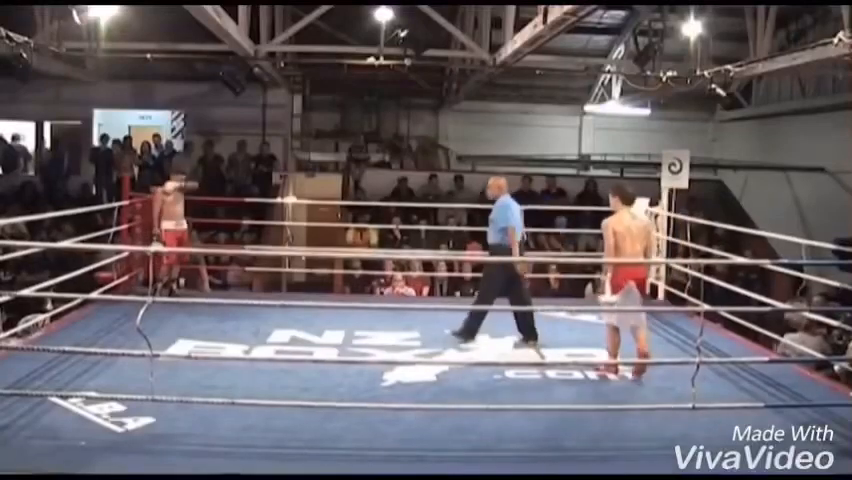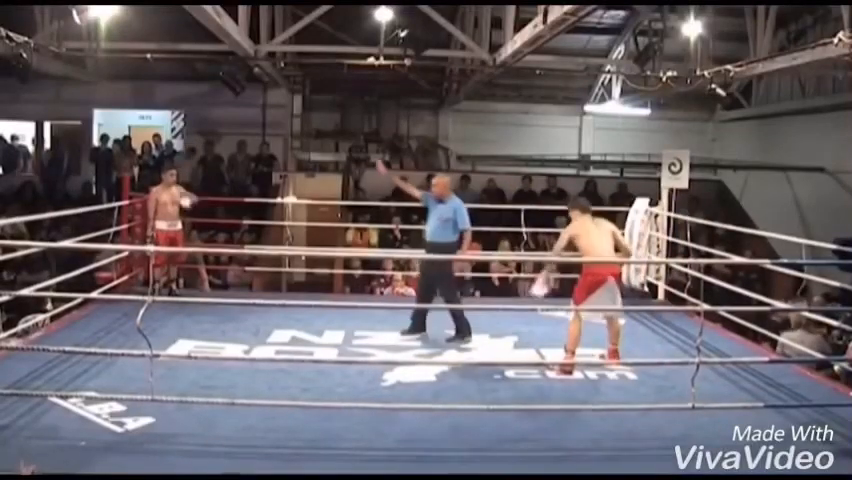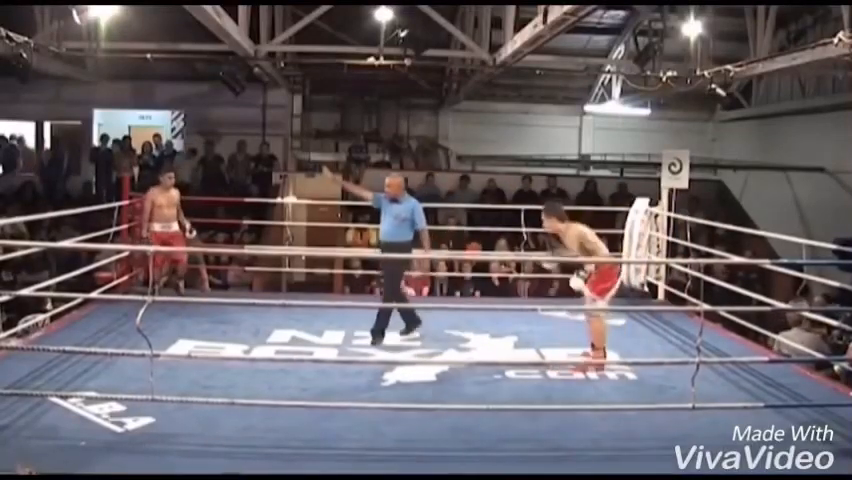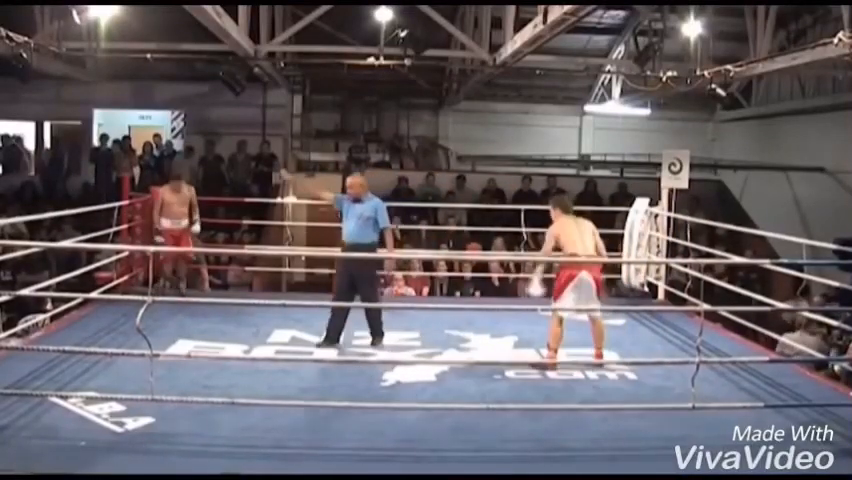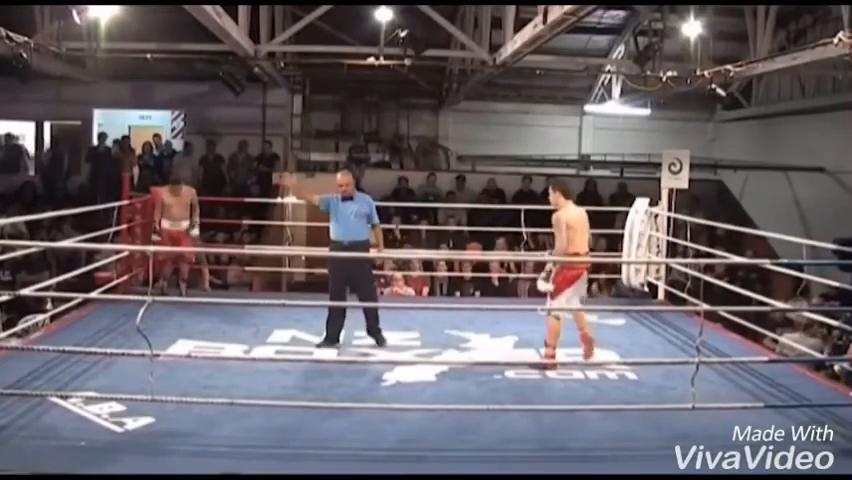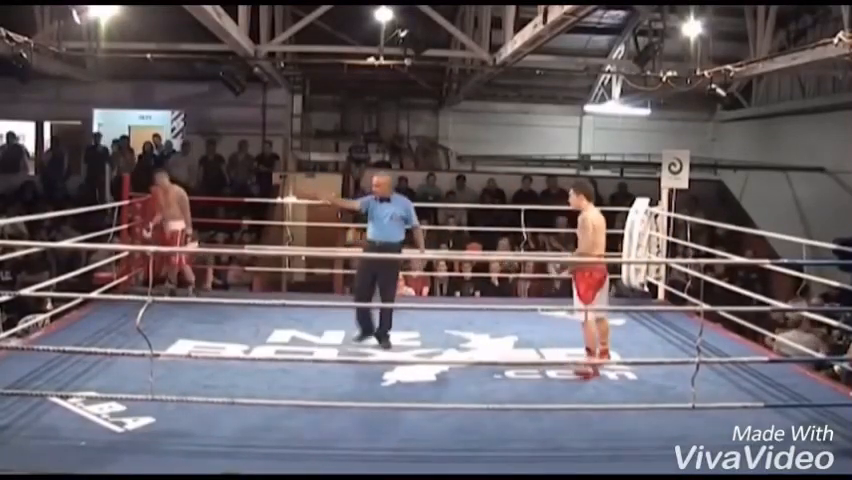
dt=0.7s
person 1, frame 1
left shoulder: (610, 222)
right shoulder: (644, 221)
left elbow: (609, 255)
right elbow: (649, 253)
left wrist: (606, 278)
left hip: (620, 273)
right hip: (639, 273)
left knee: (613, 321)
right knee: (637, 319)
left ankle: (612, 363)
right ankle: (643, 355)
person 1, frame 2
left shoulder: (574, 227)
right shoulder: (607, 224)
left elbow: (556, 251)
right elbow: (628, 250)
left wrist: (544, 275)
left hip: (594, 270)
right hip: (614, 269)
left knee: (577, 315)
right knee: (611, 313)
left ankle: (568, 362)
right ankle: (613, 354)
person 1, frame 3
left shoulder: (577, 232)
right shoulder: (564, 233)
left elbow: (603, 253)
left wrist: (587, 269)
left hip: (606, 270)
right hip: (598, 270)
left knee: (593, 311)
right knee: (594, 310)
left ankle: (597, 358)
right ankle: (598, 353)
person 1, frame 4
left shoulder: (556, 227)
right shoulder: (589, 225)
left elbow: (546, 251)
right elbow: (602, 253)
left wrist: (537, 275)
left hip: (572, 268)
right hip: (593, 267)
left knee: (557, 314)
right knee: (594, 314)
left ankle: (551, 358)
right ankle: (599, 355)
person 1, frame 5
left shoulder: (559, 215)
right shoulder: (581, 212)
left elbow: (561, 248)
left wrist: (549, 267)
left hip: (568, 265)
right hip: (582, 263)
left knee: (554, 311)
right knee: (573, 304)
left ankle: (550, 357)
right ankle: (586, 339)
person 1, frame 6
left shoulder: (586, 217)
right shoulder: (597, 215)
left elbow: (584, 249)
right wrist: (572, 262)
left hip: (589, 270)
right hip: (594, 269)
left knee: (587, 317)
right knee: (598, 314)
left ankle: (592, 363)
right ankle: (603, 354)
person 2, frame 1
left shoulder: (501, 205)
right shoulder: (513, 204)
left elbow: (511, 231)
left wrist: (515, 256)
left hip: (501, 253)
right hip: (512, 253)
left knee: (485, 295)
right knee: (519, 296)
left ankle: (468, 331)
right ankle: (530, 335)
person 2, frame 2
left shoulder: (457, 206)
right shoulder: (432, 200)
left elbow: (466, 231)
right elbow: (411, 189)
left wrist: (463, 251)
right wrist: (387, 174)
left hip: (445, 251)
right hip: (431, 249)
left knee: (449, 293)
right knee: (423, 290)
left ankle: (463, 331)
right ankle: (418, 325)
person 2, frame 3
left shoulder: (413, 205)
right shoulder: (384, 200)
left elbow: (423, 231)
right elbow: (360, 192)
left wrist: (426, 255)
right wrist: (334, 178)
left hip: (400, 251)
right hip: (385, 249)
left knee: (389, 292)
right knee: (393, 291)
left ankle: (378, 331)
right ankle: (412, 322)
person 2, frame 4
left shoulder: (376, 205)
right shoulder: (345, 201)
left elbow: (387, 230)
right elbow: (322, 194)
left hip: (366, 252)
right hip: (347, 252)
left knee: (369, 297)
right knee: (340, 296)
left ankle: (377, 334)
right ankle: (332, 337)
person 2, frame 5
left shoulder: (366, 201)
right shoulder: (332, 200)
left elbow: (375, 226)
right elbow: (311, 198)
left wrist: (380, 249)
right wrist: (295, 187)
left hip: (359, 250)
right hip: (338, 250)
left knee: (367, 294)
right knee: (336, 295)
left ankle: (375, 332)
right ankle: (332, 336)
person 2, frame 6
left shoulder: (404, 203)
right shoulder: (370, 201)
left elbow: (415, 227)
right elbow: (352, 204)
left wrist: (421, 249)
right wrist: (333, 201)
left hip: (391, 251)
right hip: (370, 249)
left knee: (387, 295)
right knee: (361, 290)
left ankle: (383, 334)
right ankle: (366, 328)
person 3, frame 1
left shoulder: (180, 188)
right shoulder: (161, 191)
left elbow: (195, 185)
right elbow: (155, 212)
left wrist: (180, 184)
right wrist: (156, 230)
left hip: (182, 227)
right hip: (168, 228)
left knee: (178, 259)
right knee: (168, 259)
left ankle: (172, 286)
right ankle: (159, 286)
person 3, frame 2
left shoulder: (178, 189)
right shoulder: (155, 191)
left elbow: (194, 198)
right elbow: (150, 213)
left wrist: (189, 199)
right wrist: (150, 231)
left hip: (177, 227)
right hip: (161, 228)
left knee: (175, 259)
right knee: (159, 259)
left ankle: (172, 287)
right ankle: (156, 288)
person 3, frame 3
left shoulder: (176, 193)
right shoulder: (152, 193)
right elbow: (146, 215)
left wrist: (186, 224)
right wrist: (144, 233)
left hip: (174, 230)
right hip: (157, 231)
left knee: (182, 259)
right knee: (157, 261)
left ankle: (179, 282)
right ankle: (156, 288)
person 3, frame 4
left shoulder: (190, 190)
right shoulder: (162, 191)
left elbow: (195, 206)
right elbow: (156, 210)
left wrist: (196, 219)
right wrist: (157, 227)
left hip: (184, 227)
right hip: (167, 226)
left knee: (184, 256)
right knee: (168, 256)
left ankle: (181, 282)
person 3, frame 5
left shoulder: (191, 192)
right shoulder: (162, 193)
left elbow: (196, 207)
right elbow: (157, 210)
left wrist: (195, 222)
right wrist: (156, 227)
left hip: (184, 228)
right hip: (167, 228)
left knee: (185, 258)
right knee: (167, 258)
left ankle: (183, 286)
right ankle: (163, 285)
person 3, frame 6
left shoulder: (178, 192)
right shoulder: (158, 193)
left elbow: (186, 212)
right elbow: (161, 213)
left wrist: (189, 232)
right wrist: (151, 225)
left hip: (178, 229)
right hip: (167, 229)
left knee: (178, 260)
right knee: (170, 261)
left ankle: (191, 287)
right ankle: (172, 289)
